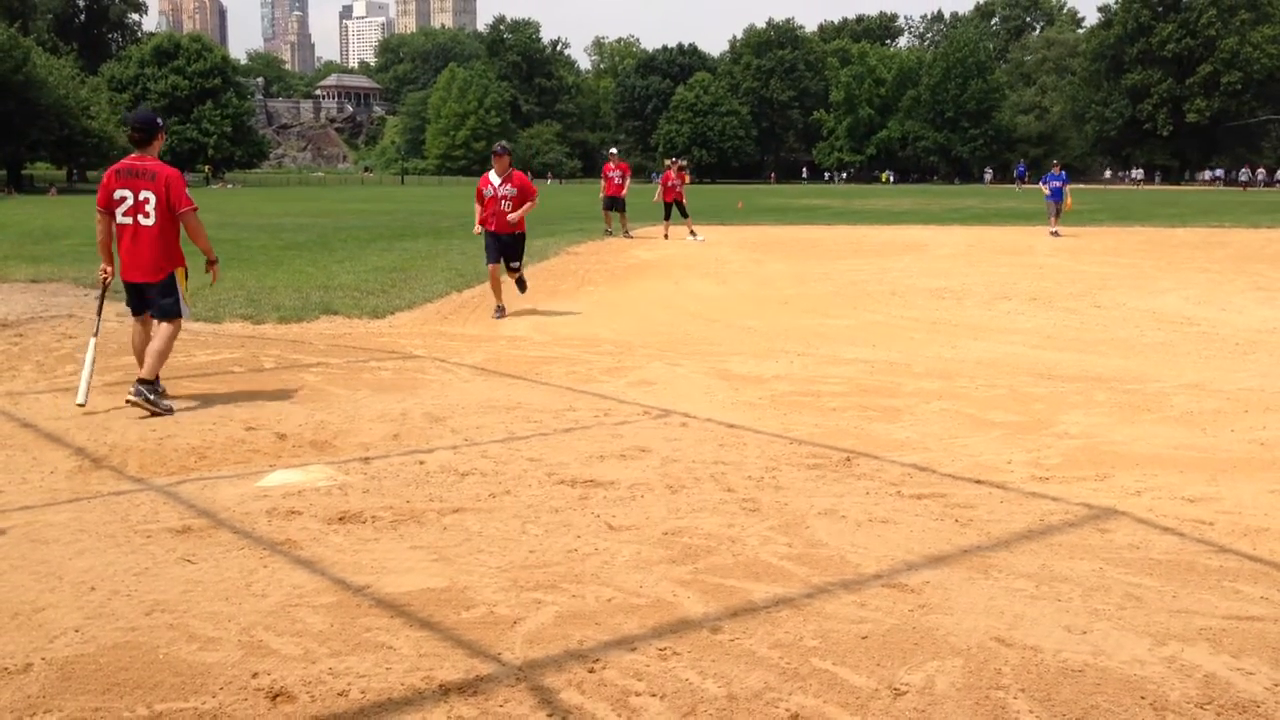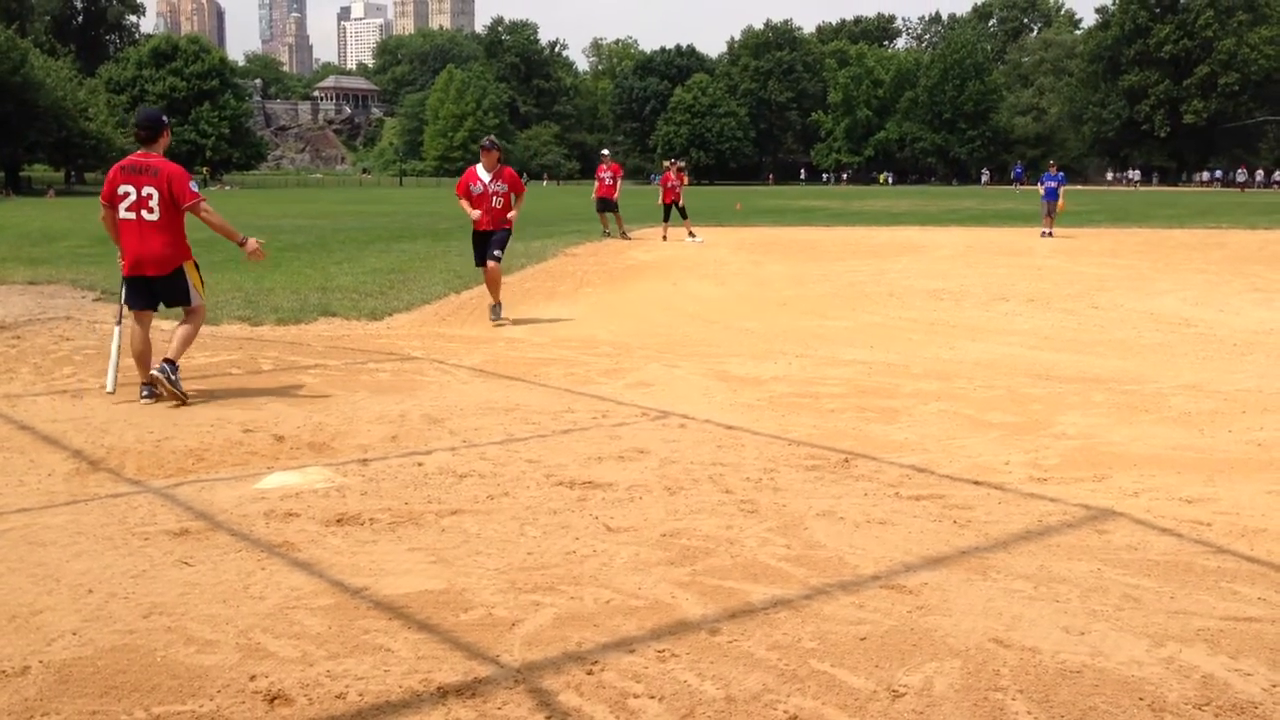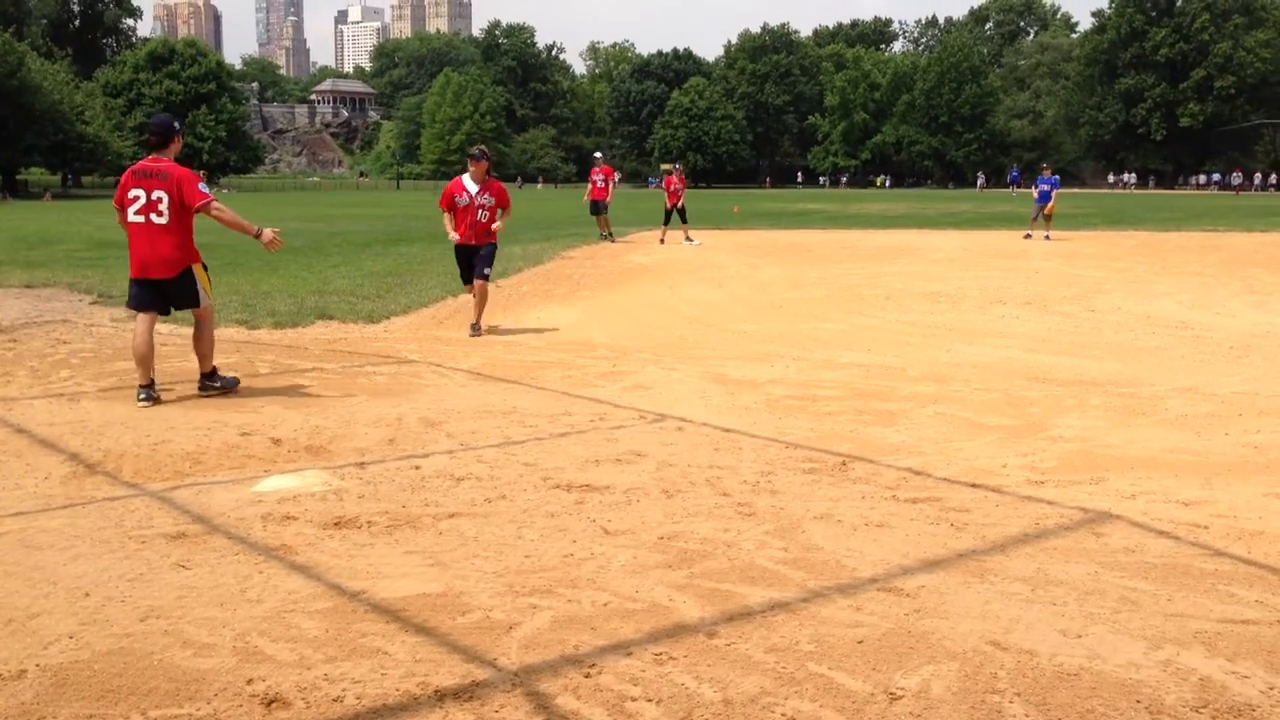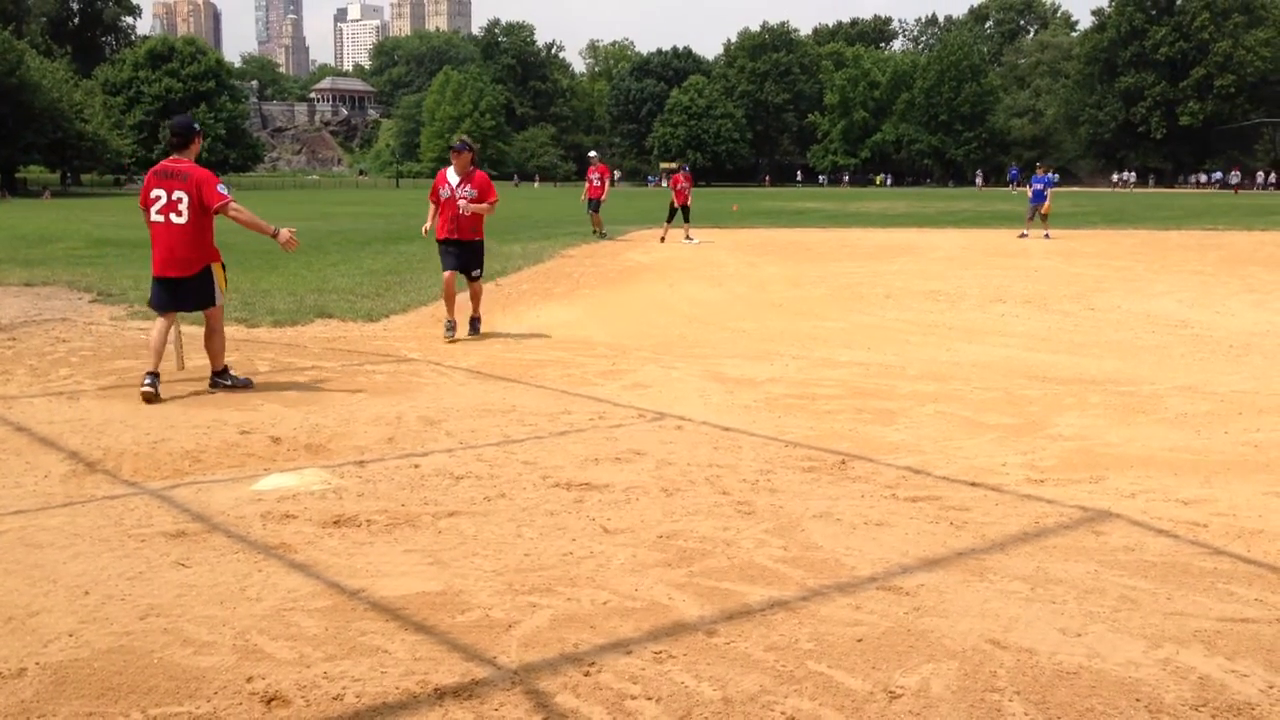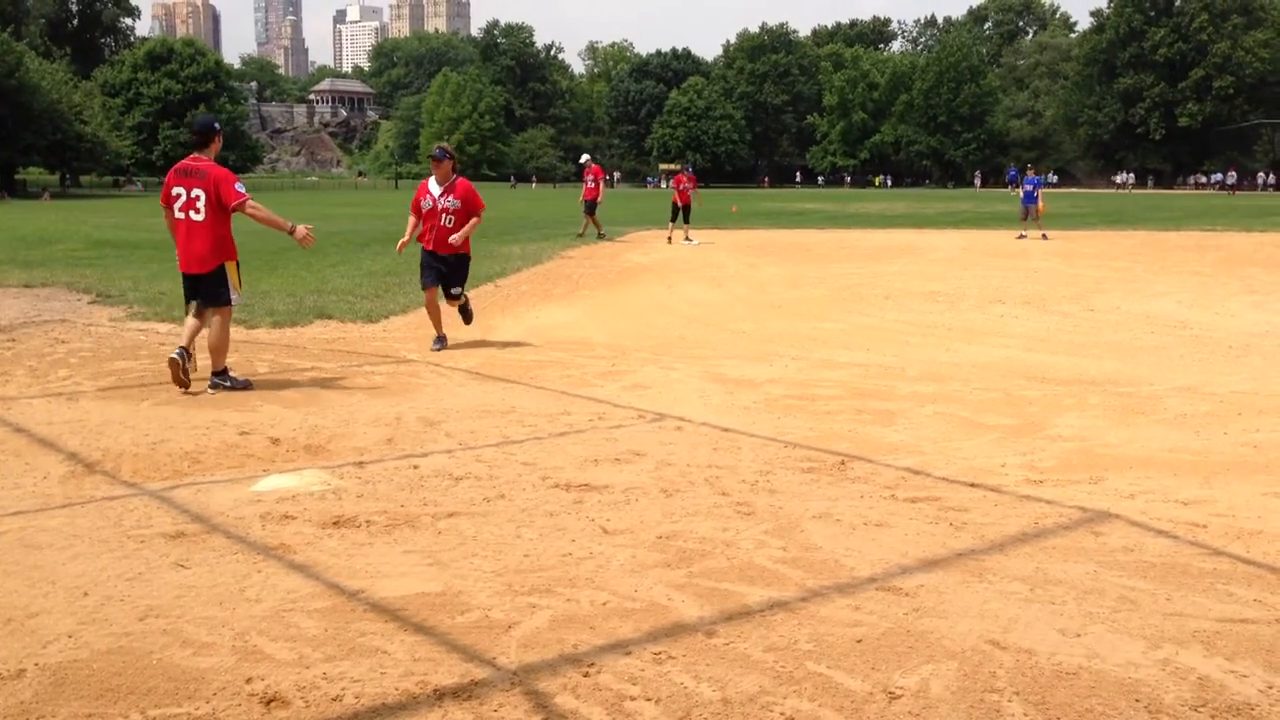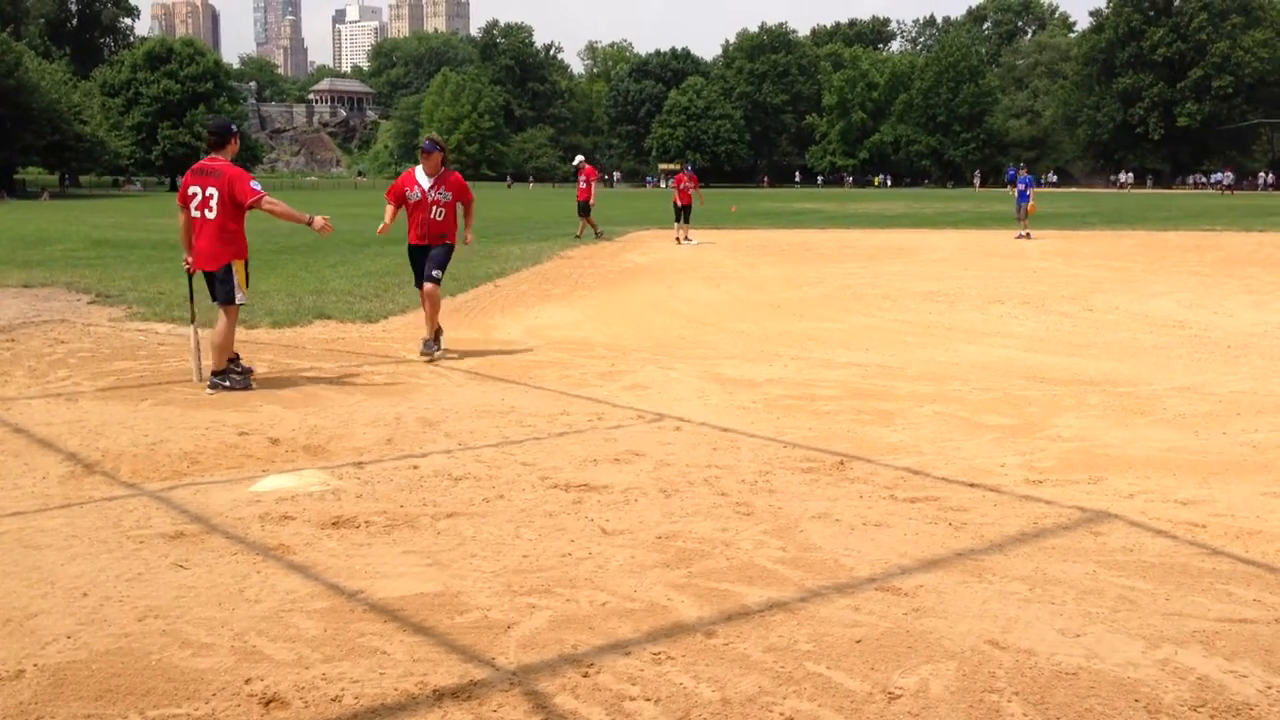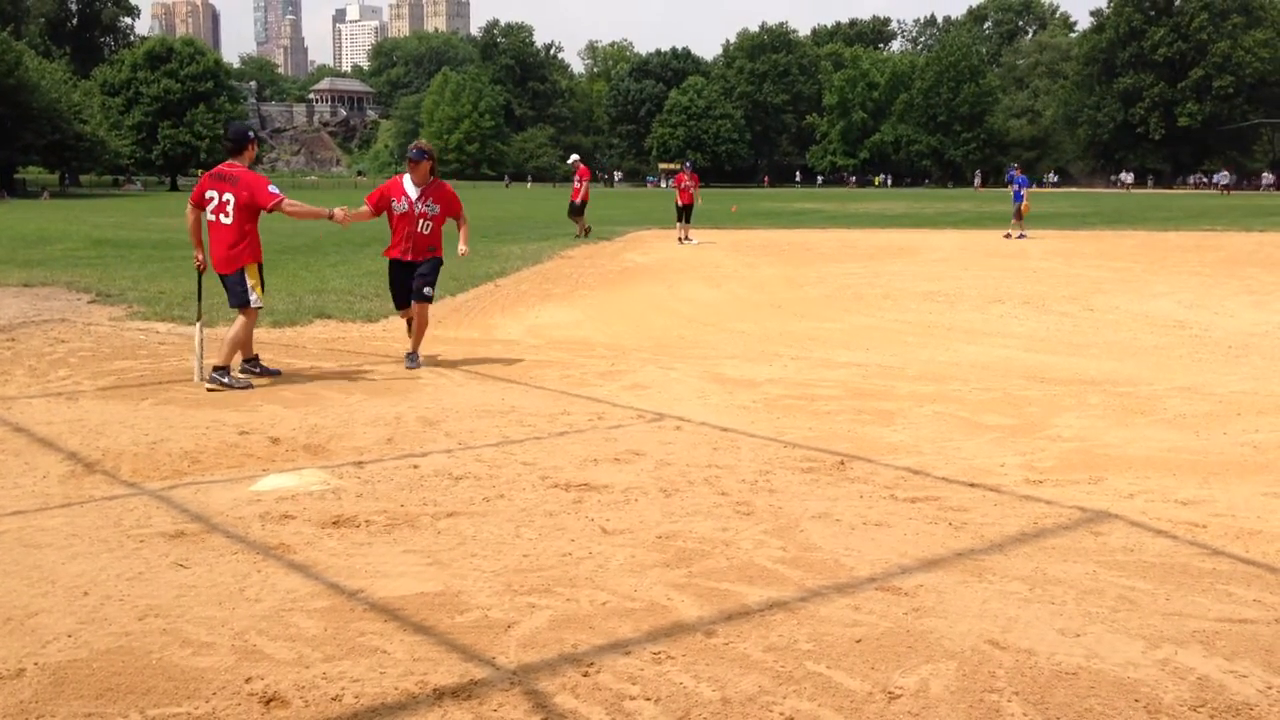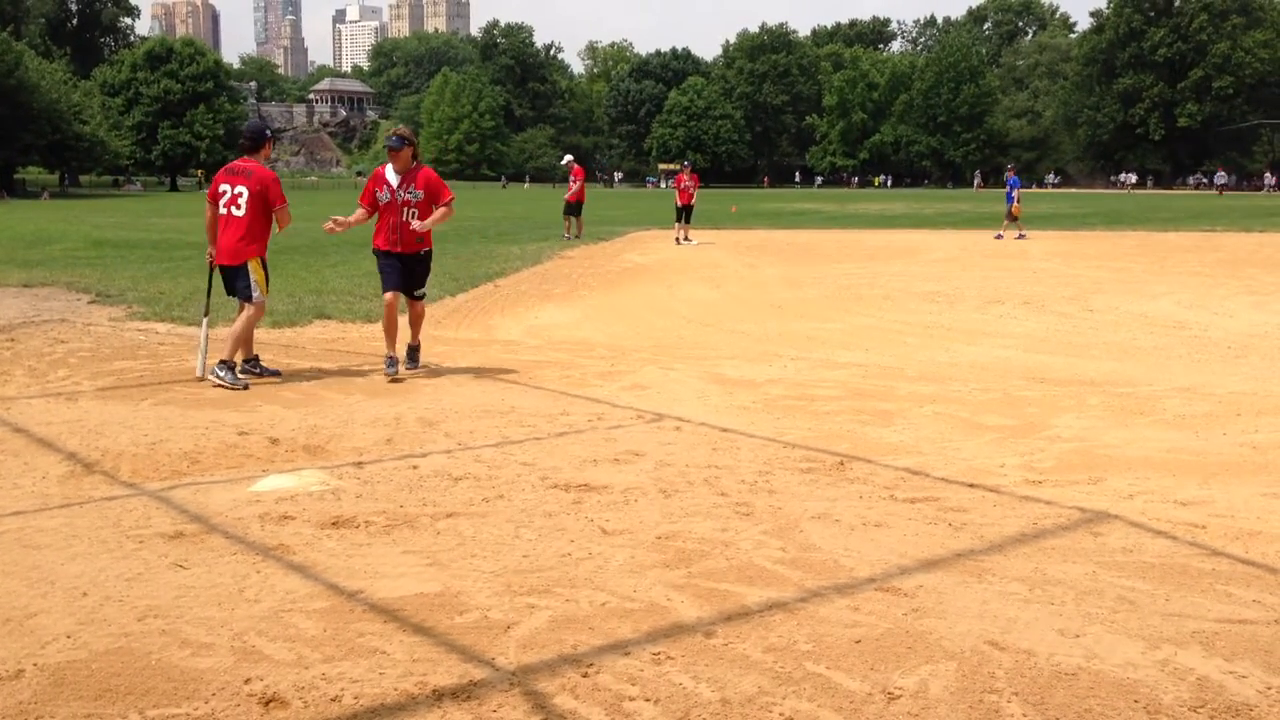
dt=0.2s
person 1, frame 1
left shoulder: (114, 174)
right shoulder: (168, 175)
left elbow: (103, 222)
right elbow: (191, 222)
left wrist: (105, 260)
right wrist: (211, 259)
left hip: (130, 265)
right hip: (163, 266)
left knee: (142, 320)
right knee: (169, 324)
left ankle: (151, 383)
right ankle: (144, 385)
person 1, frame 2
left shoulder: (118, 170)
right shoulder: (172, 172)
left elbow: (107, 215)
right elbow: (203, 212)
left wrist: (123, 247)
right wrist: (242, 240)
left hip: (134, 260)
right hip: (170, 259)
left knee: (140, 319)
right knee: (196, 311)
left ankle: (147, 385)
right ankle: (167, 367)
person 1, frame 3
left shoulder: (130, 175)
right shoulder: (182, 176)
left elbow: (122, 217)
right elbow: (215, 210)
right wrist: (257, 232)
left hip: (141, 263)
right hip: (180, 262)
left knee: (144, 321)
right knee: (204, 315)
left ankle: (144, 387)
right ankle: (208, 378)
person 1, frame 4
left shoulder: (153, 174)
right shoulder: (201, 176)
left elbow: (147, 216)
right elbow: (233, 210)
right wrist: (274, 232)
left hip: (163, 262)
right hip: (200, 260)
left knee: (164, 317)
right knee: (213, 315)
left ankle: (151, 377)
right ankle: (219, 375)
person 1, frame 5
left shoulder: (174, 173)
right shoulder: (219, 175)
left elbow: (169, 215)
right elbow: (250, 208)
right wrist: (291, 228)
left hip: (189, 257)
right hip: (217, 257)
left knee: (201, 309)
right knee: (220, 313)
left ankle: (181, 352)
right ankle: (218, 376)
person 1, frame 6
left shoulder: (192, 173)
right shoulder: (234, 175)
left elbow: (183, 214)
right elbow: (268, 204)
left wrist: (188, 252)
right wrist: (309, 220)
left hip: (204, 255)
right hip: (228, 255)
left knee: (226, 308)
right knee: (229, 312)
left ankle: (231, 361)
right ankle: (217, 376)
person 1, frame 7
left shoulder: (209, 177)
right shoulder: (253, 181)
left elbow: (192, 212)
right elbow: (286, 206)
left wrist: (198, 249)
right wrist: (328, 213)
left hip: (220, 257)
right hip: (243, 258)
left knee: (246, 309)
right knee: (247, 315)
left ankle: (248, 361)
right ankle: (218, 372)
person 1, frame 8
left shoulder: (224, 172)
right shoulder: (267, 177)
left elbow: (211, 210)
right elbow: (283, 219)
left wrist: (212, 245)
right wrist: (271, 230)
left hip: (226, 252)
right hip: (248, 252)
left knee: (248, 306)
right knee: (254, 309)
left ankle: (249, 362)
right ankle: (223, 366)
person 2, frame 1
left shoulder: (519, 178)
right shoulder: (485, 179)
left elbow: (533, 200)
right elbow: (479, 202)
left wrist: (519, 213)
right wrist: (477, 222)
left hip: (514, 232)
right hip: (491, 231)
left knee: (512, 270)
right knee: (492, 268)
left ankle: (518, 275)
right ankle: (499, 305)
person 2, frame 2
left shoulder: (509, 173)
right shoulder: (470, 174)
left elbow: (521, 193)
right elbow: (461, 197)
left wrist: (515, 209)
right wrist: (471, 212)
left hip: (502, 227)
right hip: (480, 229)
left knee: (493, 265)
right knee: (486, 268)
left ankle: (496, 305)
right ankle: (496, 301)
person 2, frame 3
left shoulder: (496, 186)
right shoulder: (455, 185)
left elbow: (506, 209)
right elbow: (445, 210)
left wrist: (501, 222)
right wrist: (450, 231)
left hip: (486, 243)
right hip: (463, 243)
left knee: (481, 282)
right knee: (471, 284)
left ankle: (476, 322)
right ankle: (477, 295)
person 2, frame 4
left shoulder: (481, 178)
right shoulder: (441, 176)
left elbow: (491, 206)
right elbow: (434, 201)
left wrist: (472, 206)
right wrist: (430, 223)
left hip: (473, 239)
right hip: (447, 238)
left knee: (474, 281)
right knee: (448, 277)
left ankle: (475, 316)
right ankle: (450, 320)
person 2, frame 5
left shoulder: (464, 187)
right shoulder: (424, 187)
left elbow: (478, 217)
right elbow: (415, 214)
left wrist: (462, 235)
right wrist: (407, 236)
left hip: (455, 252)
right hip: (429, 250)
left knee: (452, 298)
right knee: (429, 293)
left ankle: (462, 300)
right ankle: (440, 335)
person 2, frame 6
left shoulder: (454, 179)
right shoulder: (407, 178)
left elbow: (468, 203)
right elbow: (392, 203)
left wrist: (468, 230)
right wrist: (387, 222)
left hip: (442, 243)
right hip: (417, 244)
left knee: (430, 287)
right knee: (425, 290)
left ankle: (430, 337)
right ankle: (435, 328)
person 2, frame 7
left shoulder: (443, 190)
right shoulder: (393, 186)
left elbow: (460, 217)
right elbow: (371, 208)
left wrist: (463, 242)
right wrist: (351, 216)
left hip: (429, 259)
right hip: (399, 258)
left knee: (422, 305)
right knee: (403, 309)
left ankle: (414, 351)
right ankle: (412, 317)
person 2, frame 8
left shoulder: (427, 176)
right shoulder: (377, 176)
left elbow: (448, 207)
right elbow: (366, 209)
left wrist: (428, 224)
right wrist: (345, 222)
left hip: (418, 251)
right hip: (387, 250)
left knee: (416, 302)
right knee: (390, 299)
left ankle: (414, 344)
right ankle: (391, 357)
